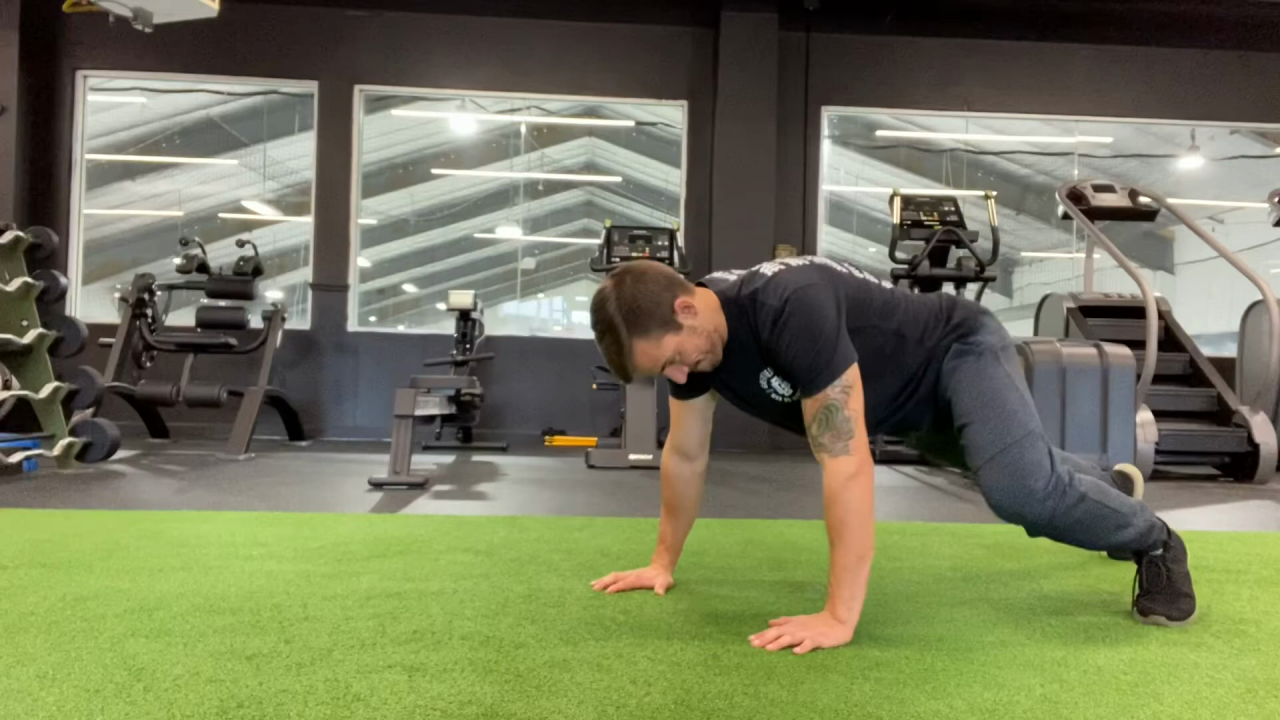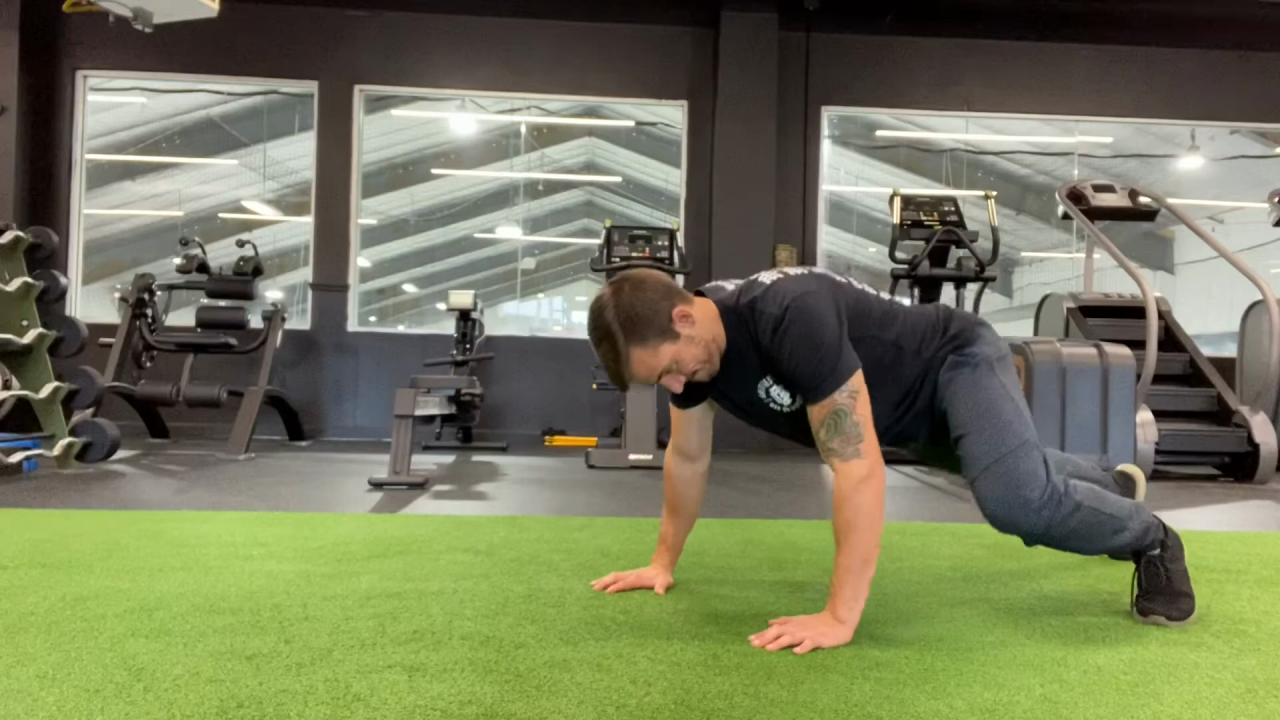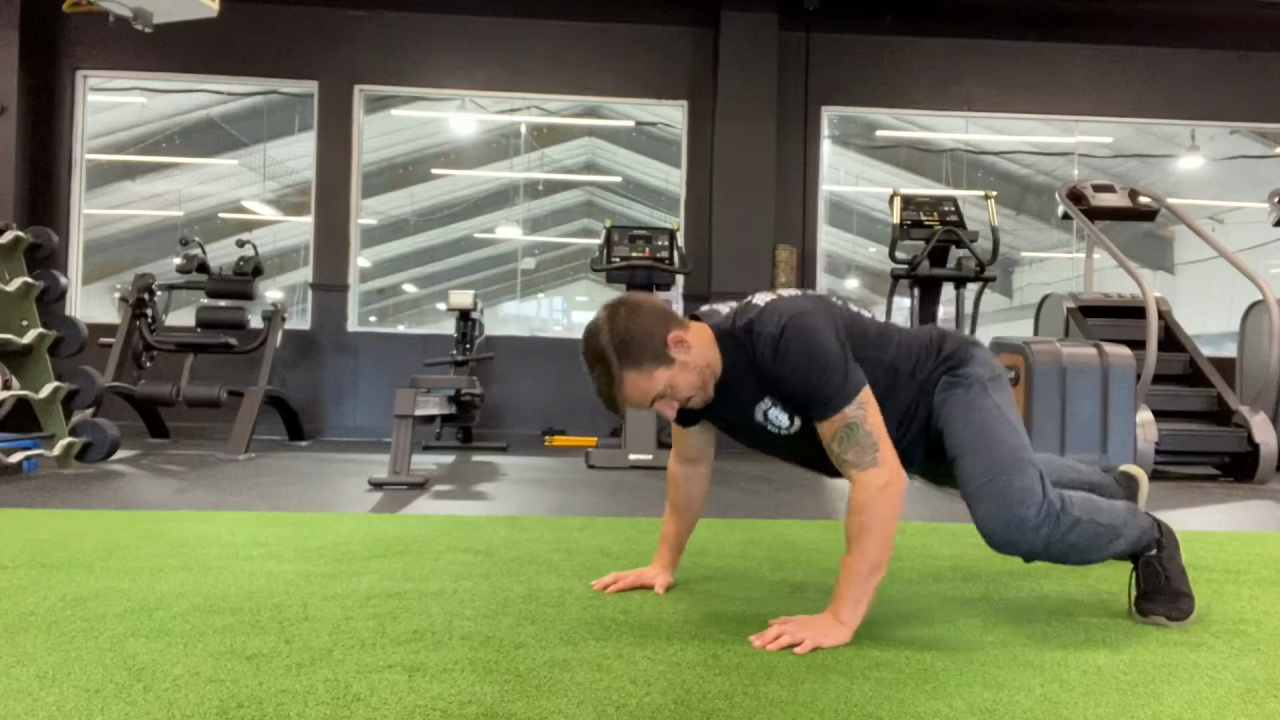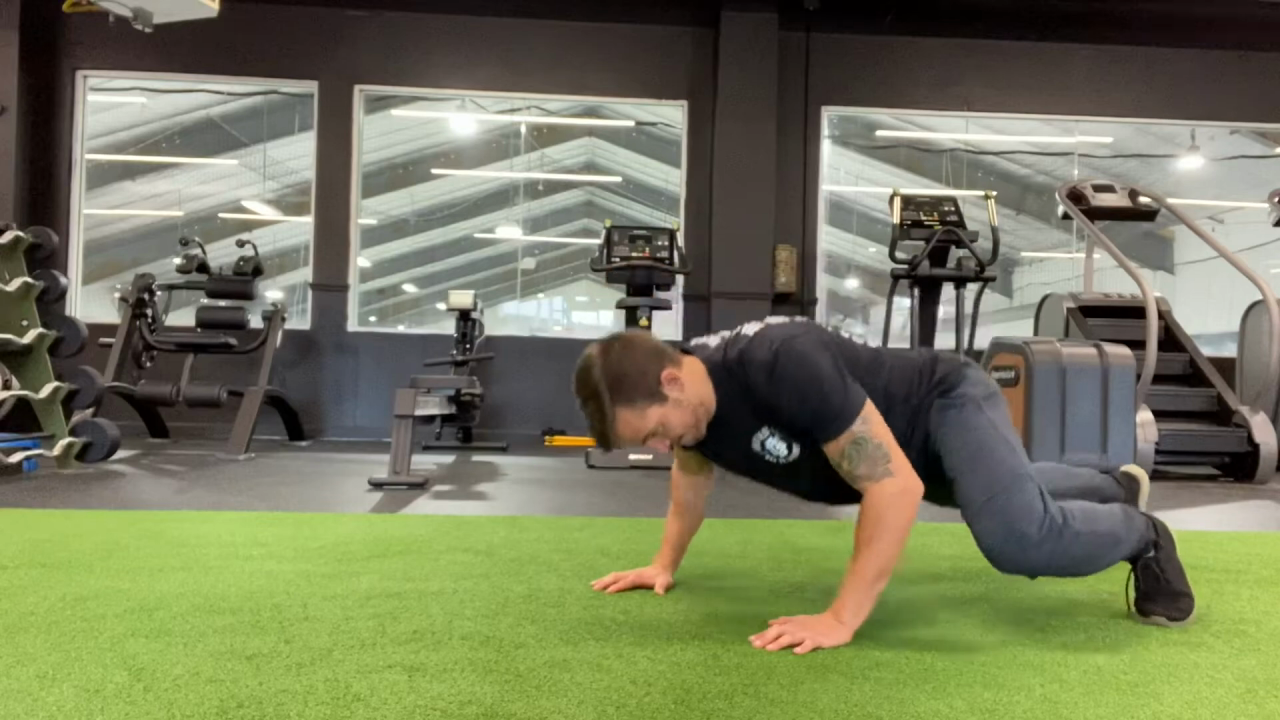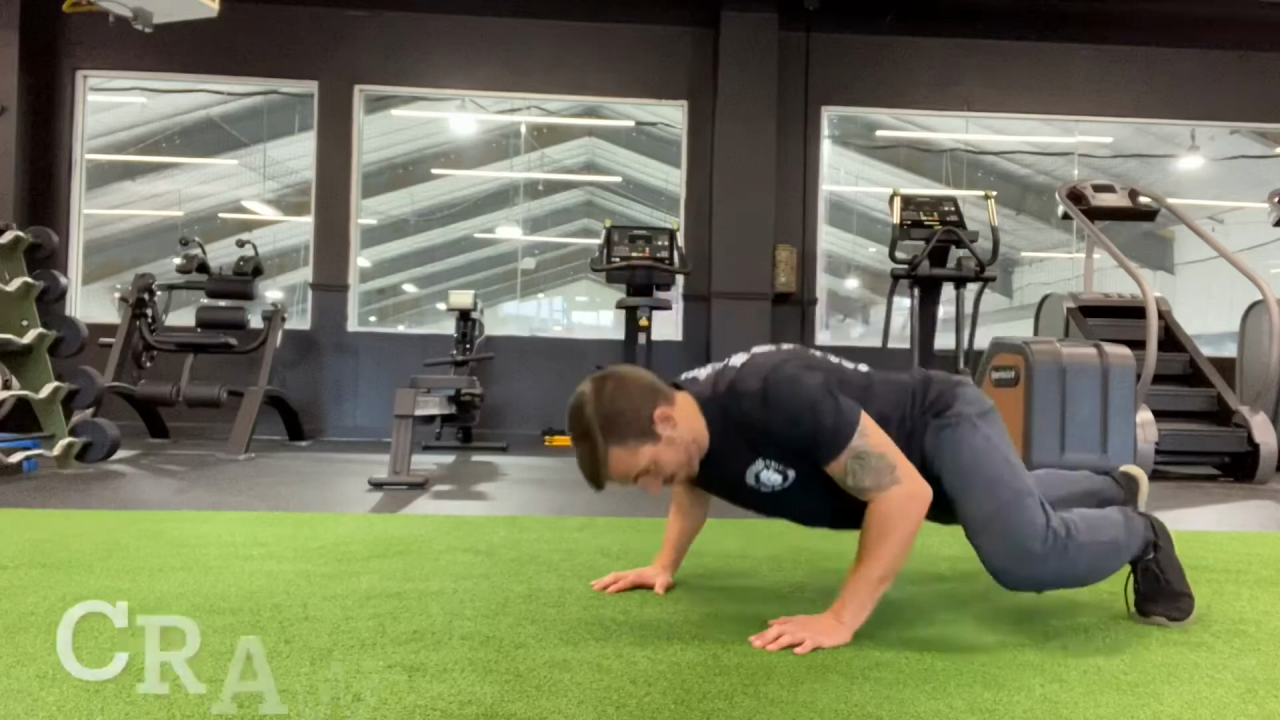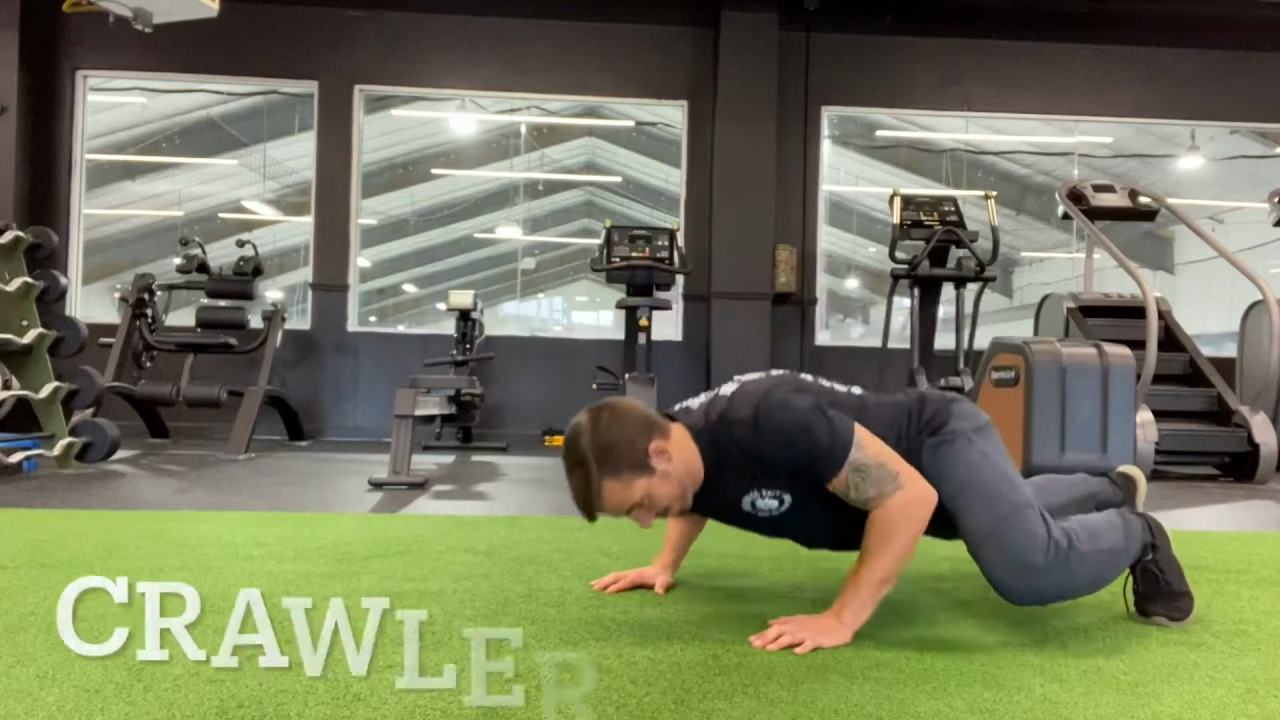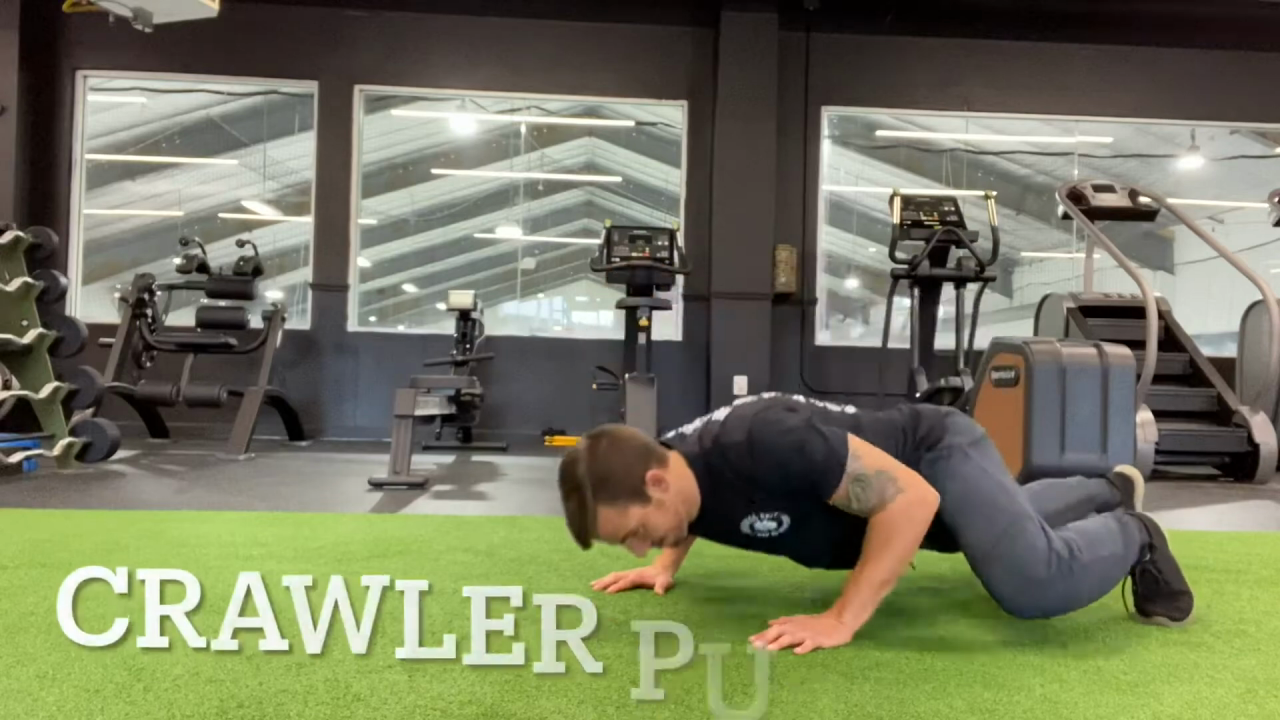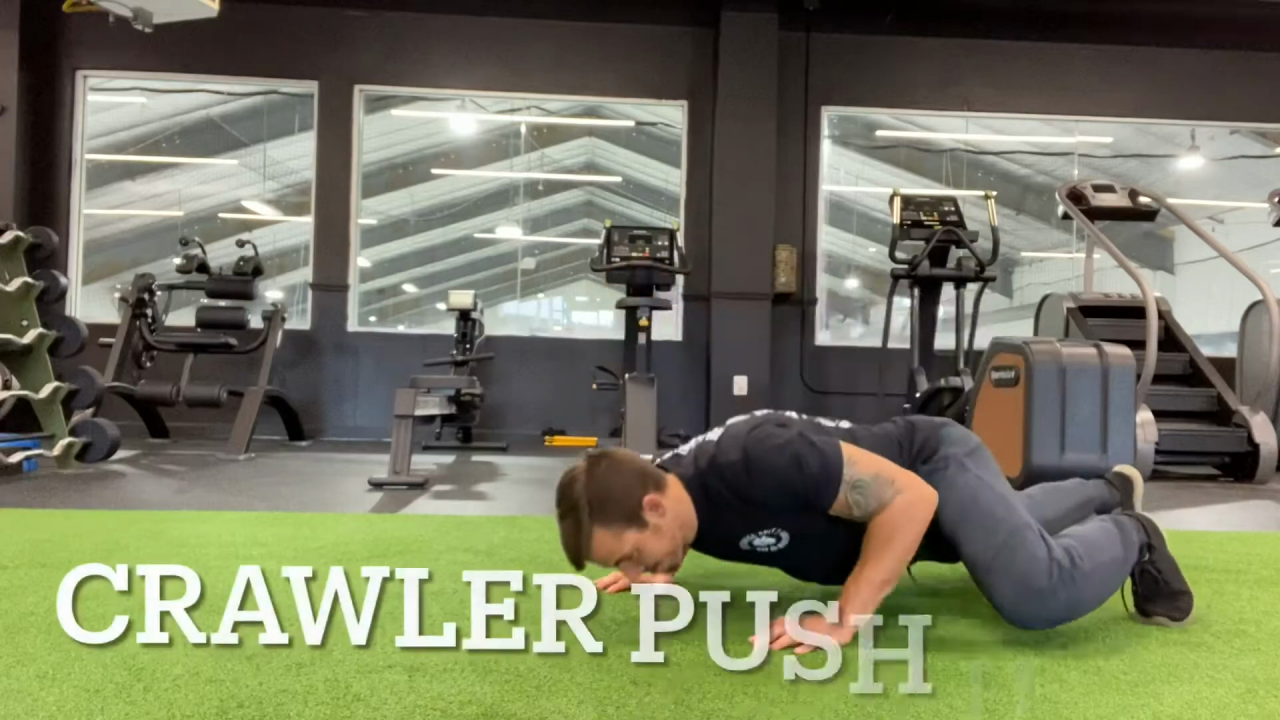
dt=0.1s
person 1, frame 1
left shoulder: (790, 307)
right shoulder: (684, 335)
left elbow: (847, 464)
right elbow: (685, 453)
left wrist: (839, 617)
right wrist: (663, 561)
left hip: (960, 349)
right hip: (909, 386)
left knee: (1021, 490)
right knee: (1004, 460)
left ankle: (1151, 538)
right ankle: (1112, 485)
person 1, frame 2
left shoulder: (792, 315)
right shoulder: (685, 341)
left elbow: (857, 467)
right elbow: (686, 456)
left wrist: (841, 617)
right wrist: (663, 562)
left hip: (958, 362)
right hip: (911, 397)
left knee: (1018, 500)
right knee: (1007, 471)
left ankle: (1148, 538)
right ankle: (1113, 487)
person 1, frame 3
left shoulder: (785, 339)
right shoulder: (682, 369)
left elbow: (879, 477)
right elbow: (689, 460)
left wrist: (841, 617)
right wrist: (665, 560)
left hip: (953, 380)
right hip: (905, 408)
left knee: (1017, 518)
right knee: (1001, 475)
left ankle: (1143, 535)
right ankle: (1114, 486)
person 1, frame 4
left shoulder: (780, 366)
right shoulder: (679, 393)
left elbow: (895, 487)
right elbow: (695, 472)
left wrist: (842, 618)
right wrist: (665, 563)
left hip: (949, 402)
right hip: (906, 427)
left knee: (1017, 535)
right knee: (1001, 489)
left ankle: (1139, 536)
right ankle: (1115, 488)
person 1, frame 5
left shoulder: (772, 398)
right shoulder: (683, 424)
left elbow: (905, 493)
right elbow: (699, 481)
left wrist: (841, 618)
right wrist: (667, 561)
left hip: (943, 422)
right hip: (901, 440)
left knee: (1026, 552)
right knee: (1005, 501)
left ankle: (1134, 534)
right ankle: (1114, 487)
person 1, frame 6
left shoulder: (766, 422)
right shoulder: (679, 449)
left elbow: (910, 497)
left wrist: (840, 619)
right wrist: (665, 564)
left hip: (939, 440)
right hip: (900, 468)
left knee: (1027, 566)
right knee: (1005, 511)
left ankle: (1133, 537)
right ankle: (1113, 490)
person 1, frame 7
left shoulder: (759, 448)
right shoulder: (676, 467)
left elbow: (912, 497)
left wrist: (842, 620)
right wrist: (664, 566)
left hip: (934, 456)
right hip: (898, 486)
left knee: (1033, 581)
right knee: (1009, 520)
left ankle: (1129, 538)
right ankle: (1110, 490)
person 1, frame 8
left shoulder: (755, 464)
right shoulder: (673, 487)
left elbow: (910, 497)
left wrist: (843, 621)
right wrist: (661, 572)
left hip: (932, 467)
right hip: (900, 502)
left knee: (1034, 592)
right knee: (1009, 525)
left ankle: (1129, 539)
right ankle: (1110, 491)
